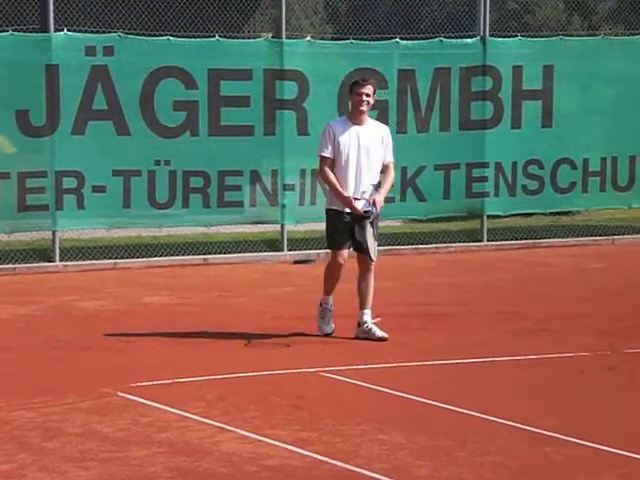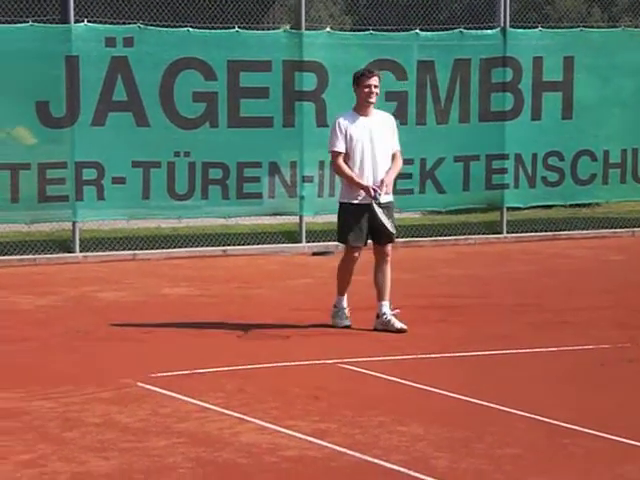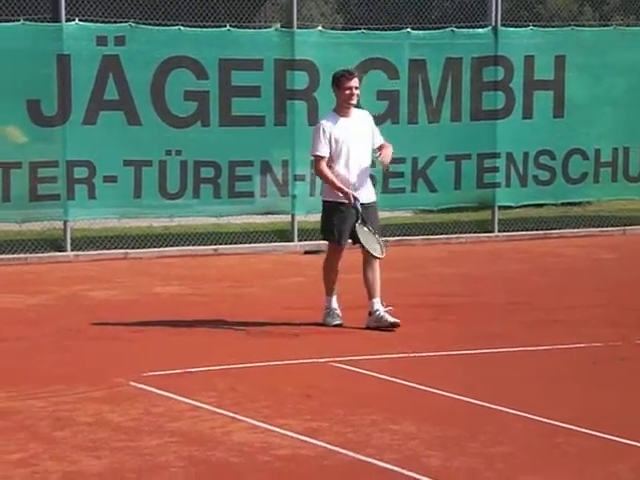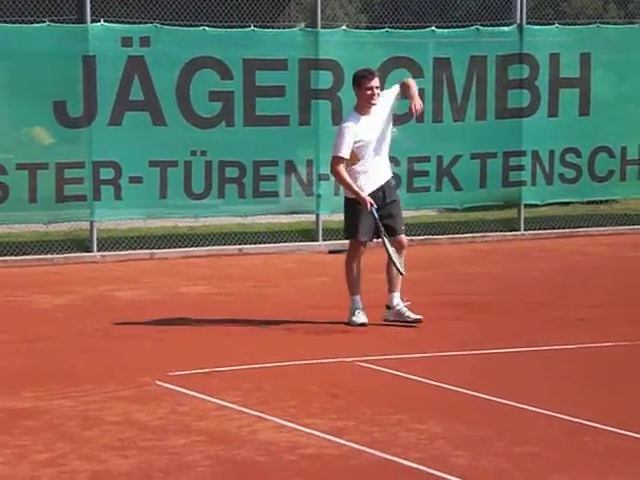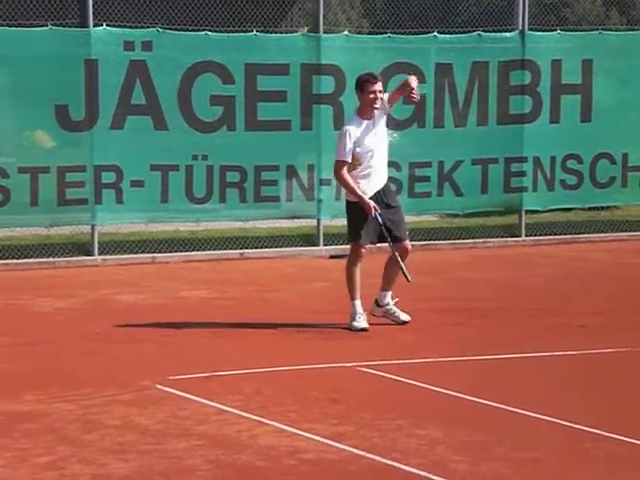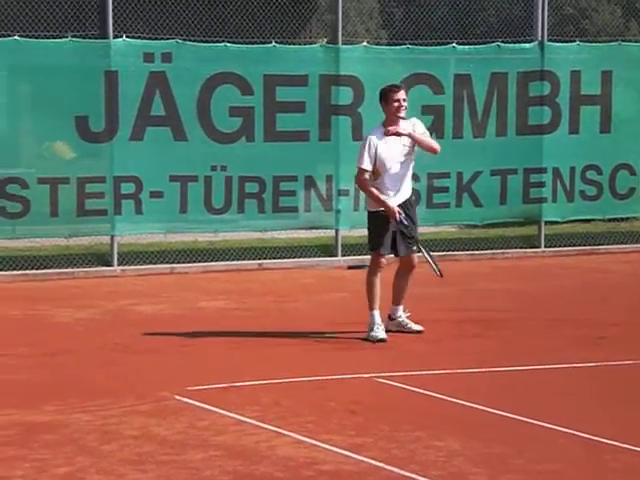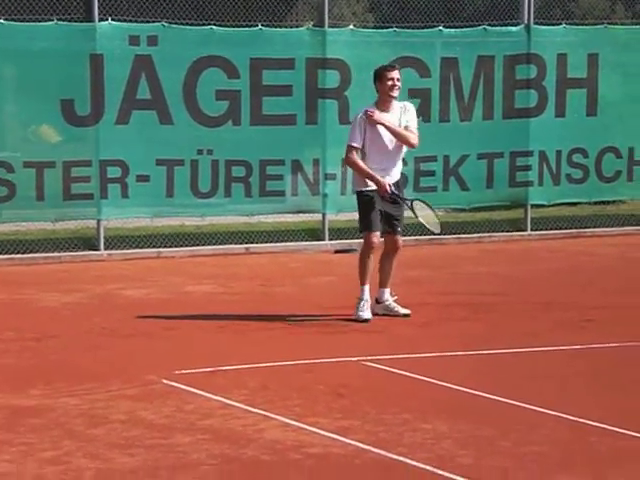
dt=0.2s
person 1, frame 1
left shoulder: (382, 131)
right shoulder: (333, 128)
left elbow: (389, 169)
right elbow: (324, 168)
left wrist: (381, 194)
right wrist: (345, 196)
left hip: (368, 209)
right hip: (339, 208)
left knee: (368, 263)
right knee: (338, 259)
left ankle: (365, 322)
right ankle: (326, 303)
person 1, frame 2
left shoulder: (388, 120)
right shoulder: (342, 122)
left elbow: (397, 157)
right elbow: (337, 163)
left wrist: (390, 176)
right wrist: (362, 185)
left hip: (384, 200)
right hip: (353, 201)
left knee: (384, 254)
right knee: (352, 254)
left ankle: (384, 314)
right ankle: (340, 306)
person 1, frame 3
left shoulder: (366, 118)
right shoulder: (326, 126)
left elbow: (381, 145)
right elbow: (319, 166)
left wrist: (387, 150)
right wrist: (343, 189)
left hip: (367, 197)
right hip: (337, 199)
left knee: (371, 252)
right knee: (335, 251)
left ankle: (376, 312)
right ankle: (331, 307)
person 1, frame 4
left shoulder: (384, 102)
right shoulder: (348, 127)
left elbow: (406, 84)
right elbow: (336, 167)
left wrist: (412, 95)
right wrist: (358, 194)
left hip: (385, 187)
right hip: (360, 195)
left knee: (400, 243)
right knee: (356, 248)
left ankle: (395, 305)
right ankle: (356, 307)
person 1, frame 5
left shoulder: (382, 109)
right shoulder: (350, 130)
left elbow: (408, 85)
right elbow: (339, 172)
left wrist: (410, 85)
right wrist: (362, 199)
left hip: (384, 191)
right hip: (359, 198)
left knee: (403, 248)
right knee: (358, 253)
left ankle: (383, 302)
right ankle: (356, 312)
person 1, frame 6
left shoulder: (413, 126)
right shoulder: (373, 139)
left elbow: (435, 149)
right elbow: (362, 180)
left wrist: (407, 132)
right wrist: (385, 204)
left hip: (405, 203)
right hip: (380, 208)
left knee: (409, 262)
right knee: (378, 263)
left ankle: (396, 315)
right ankle: (375, 322)
person 1, frame 7
left shoulder: (406, 109)
right shoulder: (363, 118)
left elbow: (413, 142)
right elbow: (350, 157)
left wrist: (384, 122)
right wrist: (376, 179)
left hip: (393, 185)
right hip: (368, 187)
left knee: (394, 243)
right knee: (372, 240)
left ankle: (383, 299)
right ankle: (364, 298)
